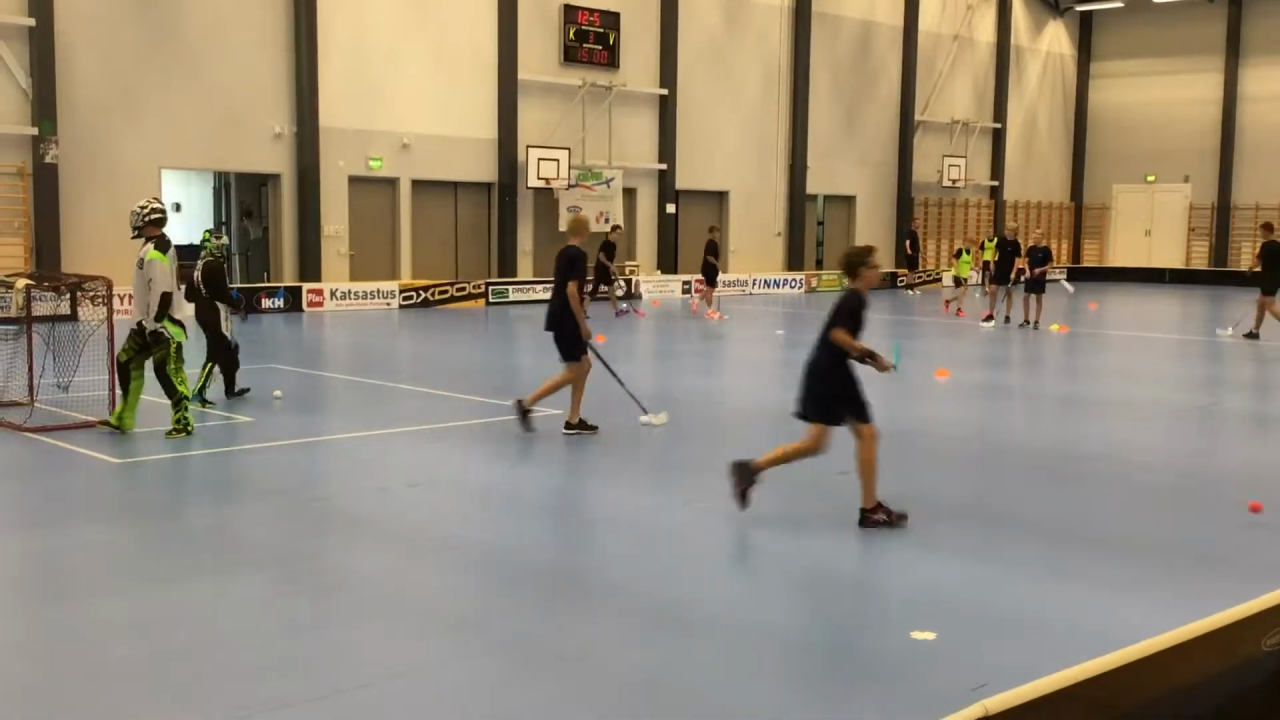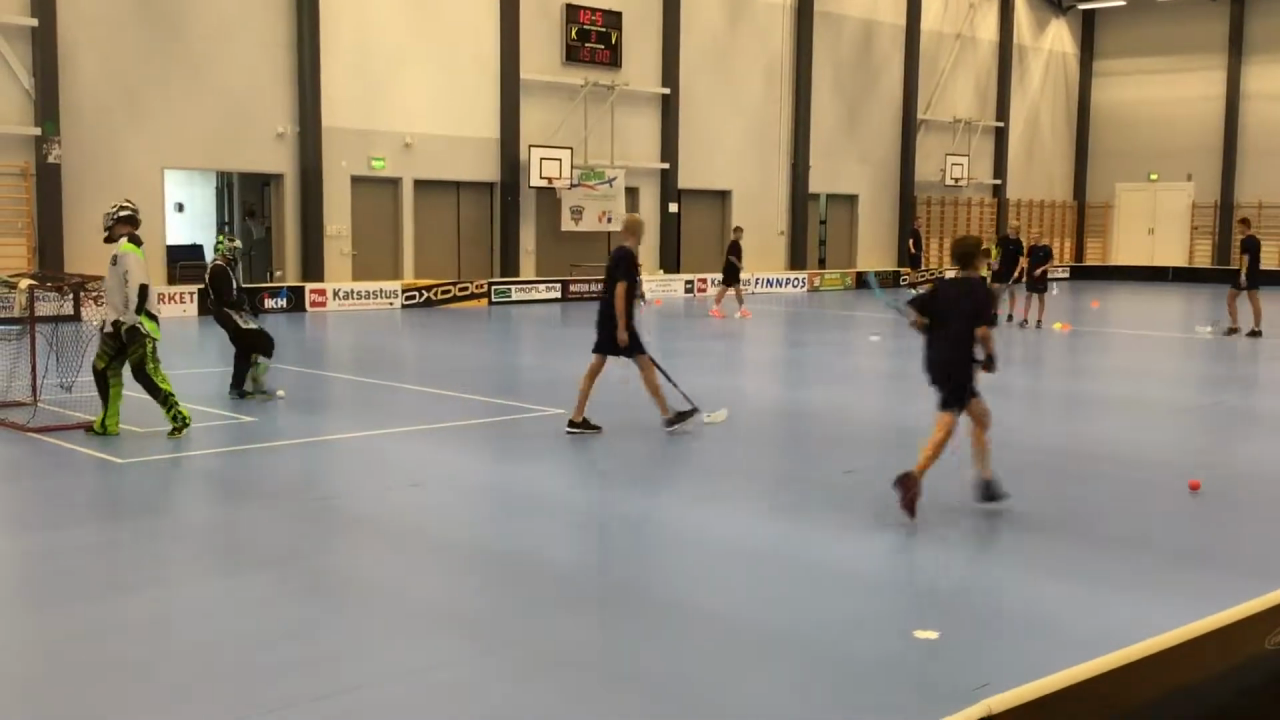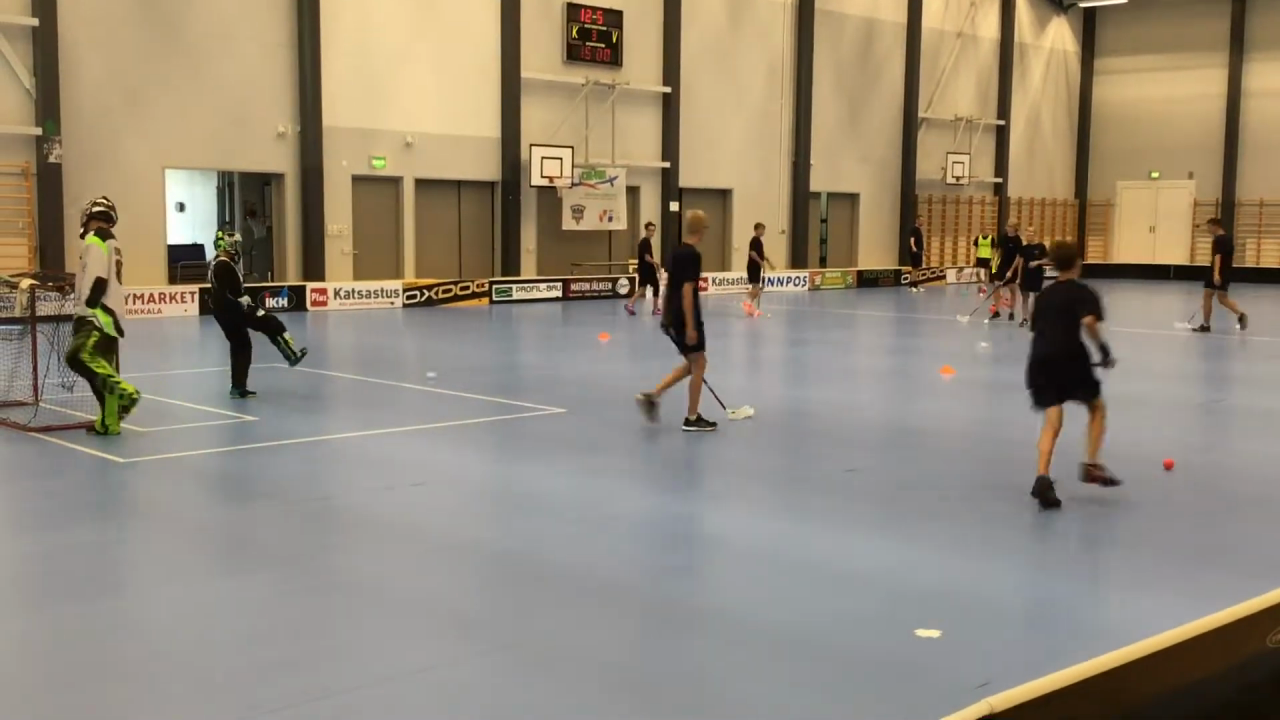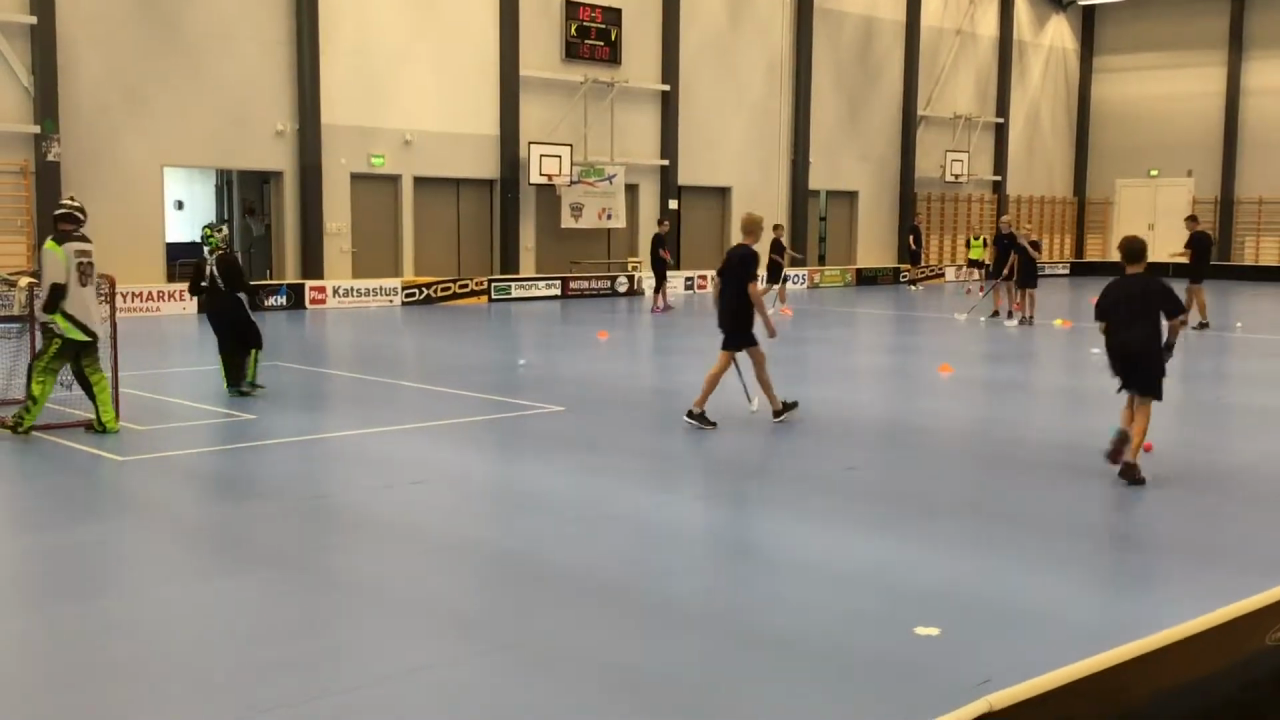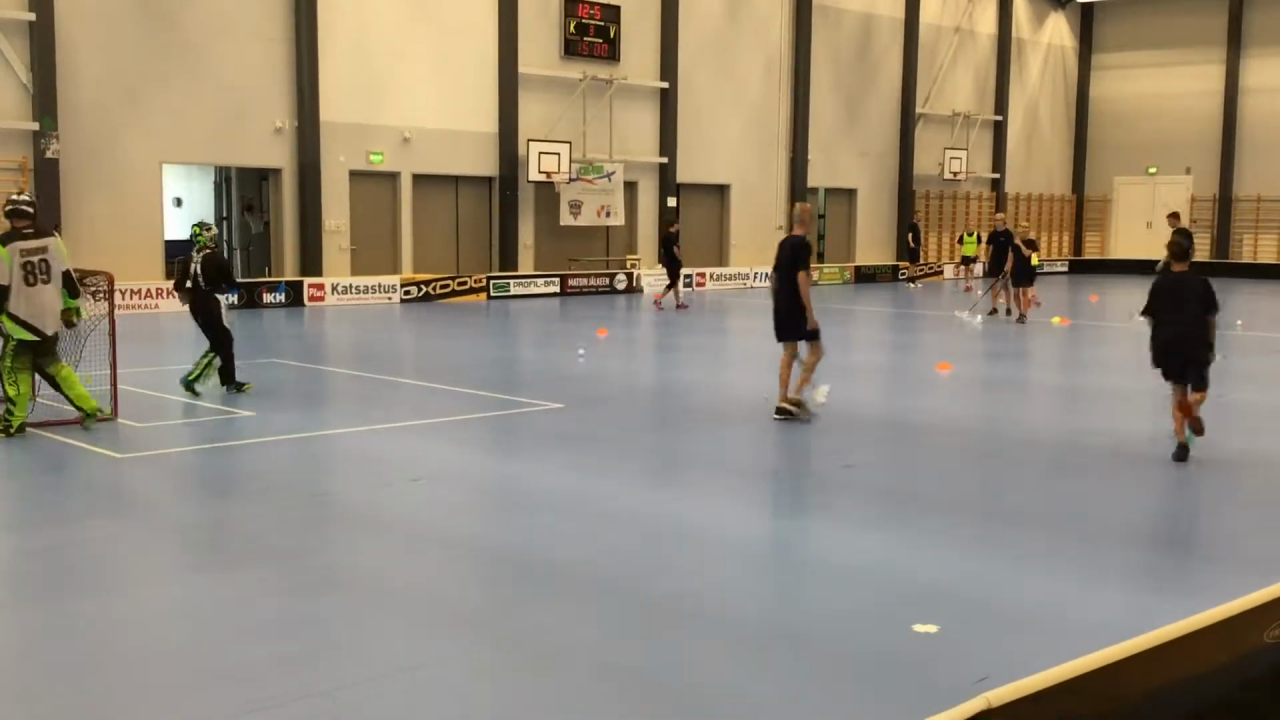
dt=0.3s
person 1, frame 1
left shoulder: (849, 299)
right shoulder: (855, 300)
right elbow: (837, 335)
left wrist: (866, 356)
right wrist: (871, 356)
left hip: (820, 373)
right hip: (832, 373)
left knee: (816, 443)
right knee: (868, 434)
left ankle: (750, 468)
right ankle: (871, 509)
person 1, frame 2
left shoulder: (941, 287)
right shoulder: (982, 291)
left elbow: (916, 316)
right elbow: (981, 332)
right wrist: (989, 356)
left hip: (938, 360)
right hip: (957, 363)
left knee: (981, 415)
right knee: (945, 426)
left ankle: (987, 481)
right ankle: (912, 478)
person 1, frame 3
left shoulder: (1044, 295)
right shoulder: (1083, 292)
right elbow: (1089, 323)
right wrist: (1105, 350)
left hip: (1041, 360)
right hip: (1070, 358)
left knee: (1051, 422)
right knee: (1097, 407)
left ankle: (1042, 479)
right ankle: (1091, 465)
person 1, frame 4
left shoulder: (1112, 288)
right shoulder: (1158, 286)
left elbow: (1101, 326)
right elbow: (1177, 320)
right wrist: (1168, 346)
left hip: (1119, 351)
right hip: (1147, 351)
left knee: (1134, 399)
right knee: (1143, 410)
left ankle: (1123, 435)
right ankle: (1130, 463)
person 1, frame 5
left shoulder: (1159, 284)
right shoulder: (1202, 284)
left elbow: (1150, 318)
right elbow: (1211, 318)
right wrist: (1211, 346)
left hip: (1166, 343)
right hip: (1195, 344)
left knee: (1177, 391)
right knee: (1199, 393)
left ankle: (1181, 444)
right ankle: (1190, 405)
person 2, frame 1
left shoulder: (156, 251)
right shoulder: (153, 245)
left elbow: (163, 293)
left wrist: (153, 324)
left hip: (162, 323)
right hip: (148, 321)
left knee: (168, 372)
right knee: (127, 363)
left ankle: (183, 422)
right ankle: (123, 418)
person 2, frame 2
left shoulder: (127, 245)
right shoulder: (125, 245)
left elbow: (139, 287)
left wrist: (131, 320)
right wrist: (115, 320)
left hip: (134, 323)
right hip: (118, 322)
left knee: (145, 371)
right knee: (104, 368)
left ankle: (179, 417)
right ankle: (107, 423)
person 2, frame 3
left shoulder: (95, 239)
right shoulder: (110, 241)
left elbow: (98, 281)
left wrist: (85, 310)
left hip: (100, 315)
right hip: (111, 315)
left knee: (81, 357)
right knee: (103, 364)
left ankle: (124, 393)
right ankle: (108, 423)
person 2, frame 4
left shoulder: (55, 244)
right shoulder: (87, 244)
left elbow: (55, 286)
left wrist: (45, 317)
left hip: (67, 320)
right hip: (89, 319)
left knee: (43, 368)
right knee: (90, 369)
left ankle: (24, 421)
right ankle: (106, 420)
person 2, frame 5
right shoulder: (52, 237)
right elbow: (67, 275)
right wrist: (71, 307)
left hip: (22, 319)
right hip: (51, 317)
right knee: (51, 365)
right ankle: (87, 407)
person 3, frame 1
left shoulder: (563, 253)
right shoulder: (578, 255)
right elbow: (572, 291)
right wrist: (583, 324)
left hip: (558, 319)
right hip: (566, 322)
left knee: (584, 365)
right knee: (571, 373)
left ankle: (574, 420)
right ankle: (527, 403)
person 3, frame 2
left shoulder: (617, 253)
right shoulder: (628, 256)
right elbow: (620, 291)
right wrist: (622, 327)
left hip: (607, 319)
right hip: (617, 321)
left knee: (596, 367)
right knee: (646, 367)
left ankle: (577, 419)
right ankle: (668, 416)
person 3, frame 3
left shoulder: (678, 251)
right shoulder: (692, 255)
left elbow: (669, 285)
right elbow: (687, 291)
left wrist: (666, 316)
right wrist: (690, 326)
left hip: (675, 316)
right hip: (686, 318)
left knee: (691, 366)
right knee: (698, 365)
left ankle: (652, 396)
right ankle: (692, 418)
person 3, frame 4
left shoulder: (732, 253)
right shoulder: (750, 255)
left elbow: (718, 284)
right elbow: (752, 290)
left wrist: (720, 312)
right wrist: (767, 321)
left hip: (729, 315)
right hip: (739, 318)
left knee: (759, 359)
right knee: (722, 364)
left ankle: (777, 407)
right ankle: (696, 411)
person 3, frame 5
left shoulder: (784, 244)
right shoulder: (803, 245)
left elbow: (775, 277)
right elbow: (802, 278)
right wrist: (811, 313)
left hip: (780, 307)
right hip: (797, 308)
left knee: (789, 354)
right knee: (815, 352)
left ankle: (783, 405)
right ankle: (794, 397)
person 4, frame 1
left shoulder: (200, 266)
right shoulder: (216, 266)
left elbow: (189, 295)
right elbow: (225, 294)
right wrist: (238, 305)
left hip: (203, 313)
right hip: (215, 314)
left knee: (229, 350)
right knee: (217, 355)
left ankle: (231, 389)
right ankle: (198, 394)
person 4, frame 2
left shoulder: (219, 268)
right shoulder: (220, 270)
right elbow: (225, 299)
left wrist: (242, 302)
right wrist: (242, 306)
left hip: (228, 313)
right hip: (229, 314)
left knee: (246, 348)
right knee: (264, 342)
left ankle: (236, 388)
right ankle: (258, 385)
person 4, frame 3
left shoulder: (217, 264)
right shoulder: (226, 265)
right elbow: (223, 294)
right wrist: (243, 306)
left hip: (221, 312)
right hip: (234, 310)
left knee: (240, 346)
right knee: (272, 325)
left ankle: (238, 387)
right ankle: (292, 356)
person 4, frame 4
left shoulder: (203, 261)
right shoulder: (228, 258)
left elbow: (193, 290)
right elbow: (241, 284)
right wrist: (252, 292)
left hip: (213, 308)
right hip: (231, 306)
left knee: (228, 346)
right knee: (252, 341)
left ankle: (234, 385)
right ankle: (248, 381)
person 4, frame 5
left shoulder: (189, 259)
right shoulder: (215, 258)
left elbow: (178, 285)
right elbow: (230, 282)
left hip: (197, 306)
right hip: (212, 305)
left knee: (223, 342)
right knee: (220, 345)
left ankle: (230, 383)
right ankle: (190, 379)
